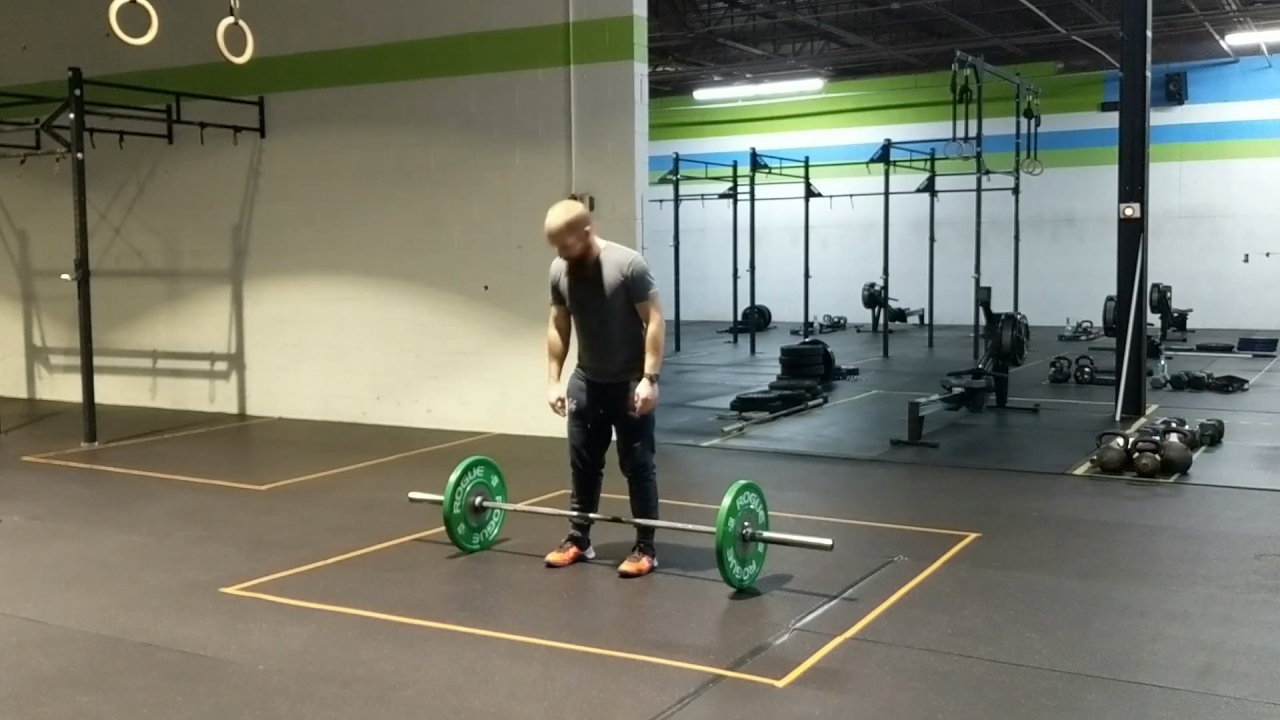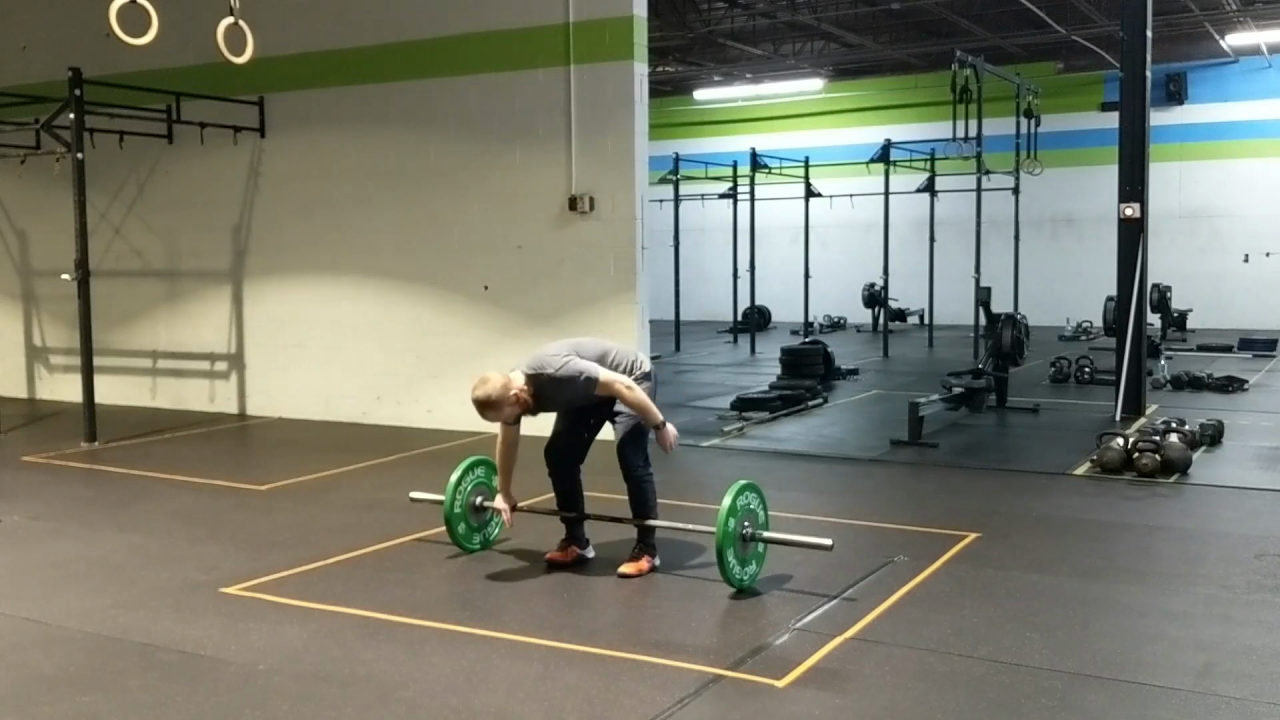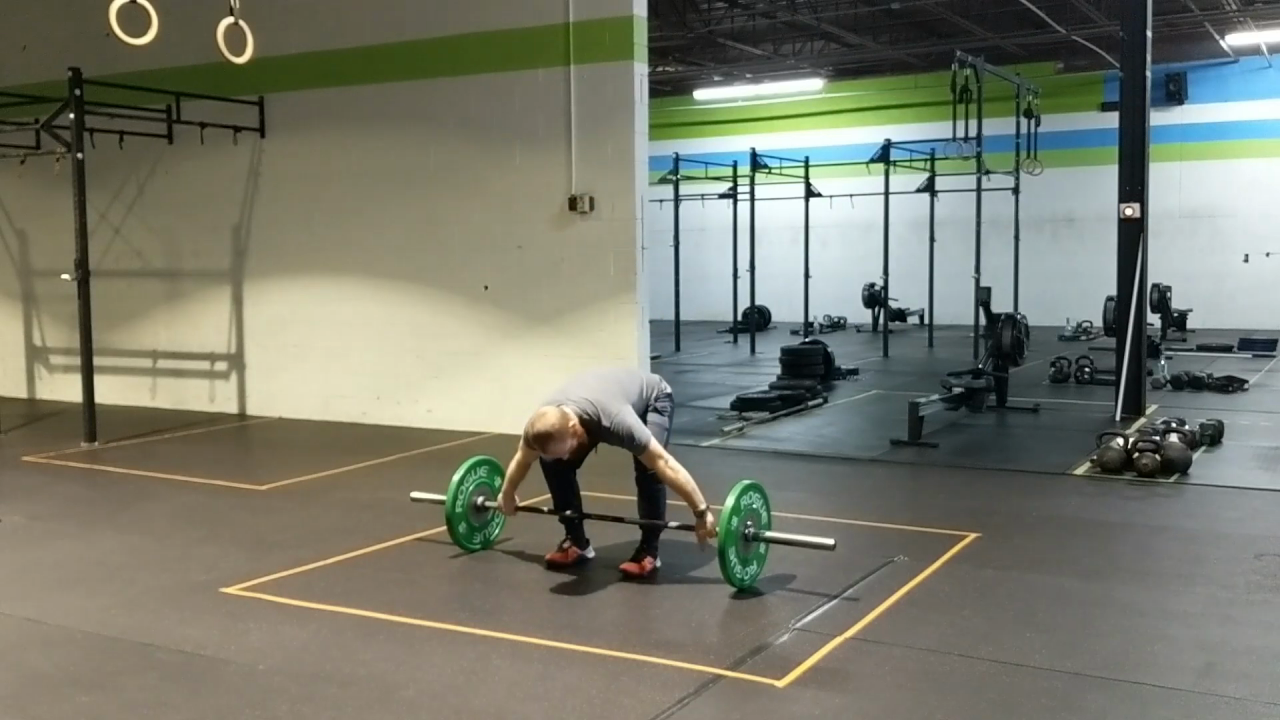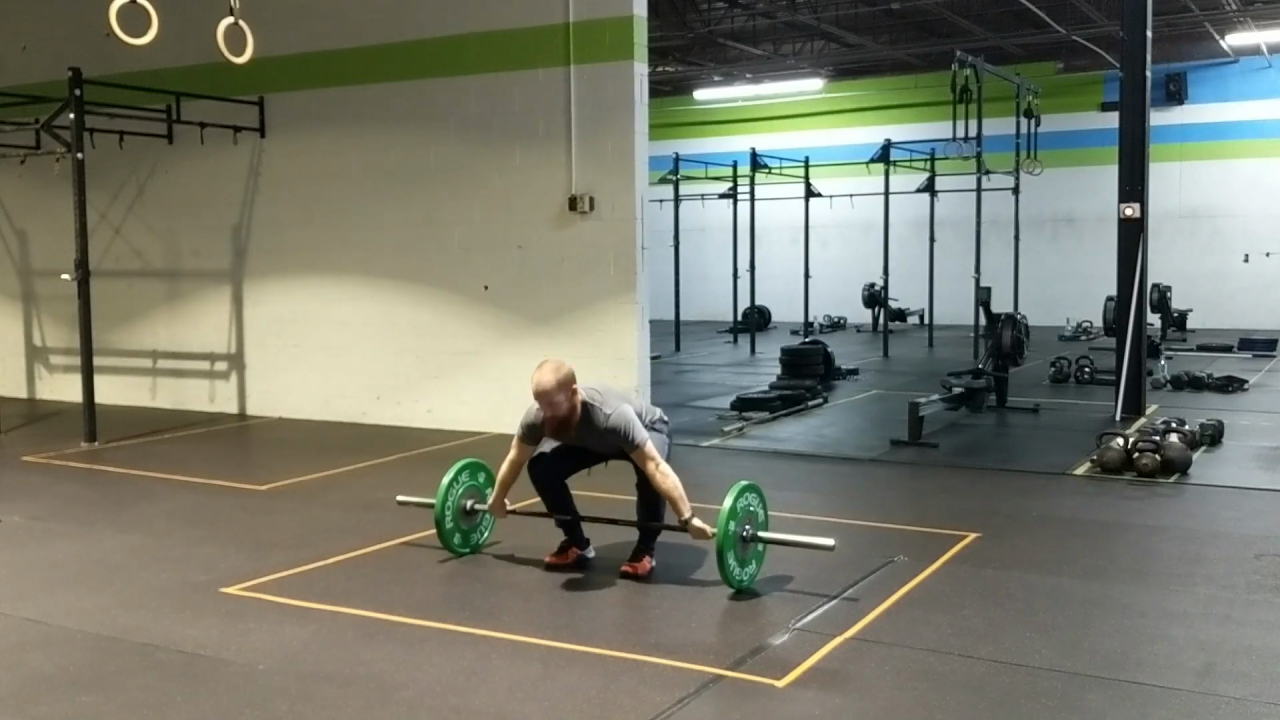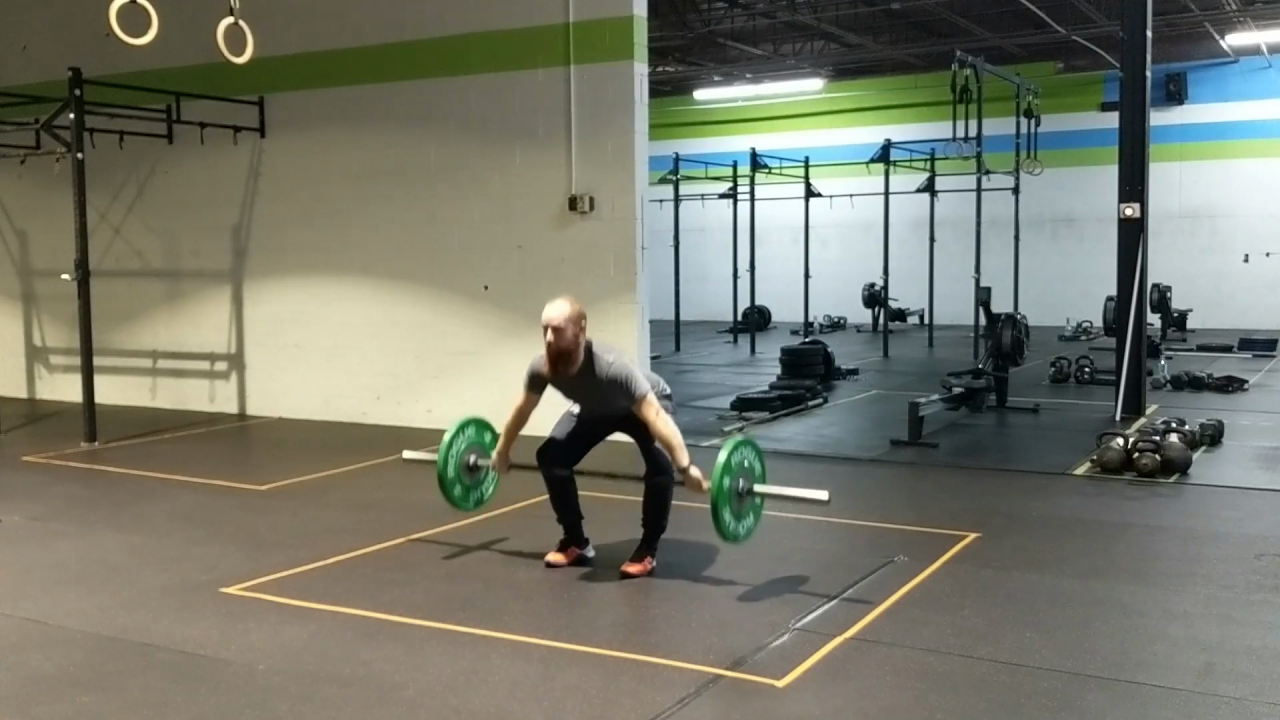
dt=1s
person 1, frame 1
left shoulder: (628, 264)
right shoulder: (559, 271)
left elbow: (654, 321)
right elbow: (558, 327)
left wrist: (649, 379)
right wrist: (554, 381)
left hip: (629, 385)
right hip: (586, 383)
left knee: (637, 466)
right knee: (583, 465)
left ankle: (645, 548)
right ankle: (578, 540)
person 1, frame 2
left shoulder: (556, 372)
right shoulder: (511, 392)
left elbow: (622, 386)
right elbow: (507, 442)
left wrist: (660, 426)
right wrist: (503, 492)
left hip: (632, 377)
right hip: (586, 393)
left knee: (632, 460)
right knee: (557, 455)
left ankle: (646, 549)
right ankle: (576, 542)
person 1, frame 3
left shoulder: (614, 420)
right shoulder: (544, 423)
left elbow: (665, 465)
right elbow: (522, 460)
left wrist: (702, 513)
right wrist: (507, 495)
left hip: (652, 397)
right hip: (602, 396)
left knee: (649, 469)
right knee: (551, 462)
left ankle: (649, 550)
right ankle: (576, 542)
person 1, frame 4
left shoulder: (613, 414)
right shoulder: (536, 417)
left elbow: (656, 467)
right elbow: (515, 459)
left wrist: (688, 519)
right wrist: (497, 498)
left hip: (648, 427)
left knee: (649, 474)
right knee: (541, 467)
left ankle: (645, 551)
right ankle: (576, 544)
person 1, frame 5
left shoulder: (612, 366)
right shoulder: (541, 366)
left elbow: (656, 417)
right elbow: (521, 409)
left wrist: (686, 466)
right wrist: (501, 451)
left hip: (649, 403)
right hip: (595, 408)
left knee: (659, 465)
right knee: (550, 457)
left ankle: (647, 550)
right ankle: (576, 543)
